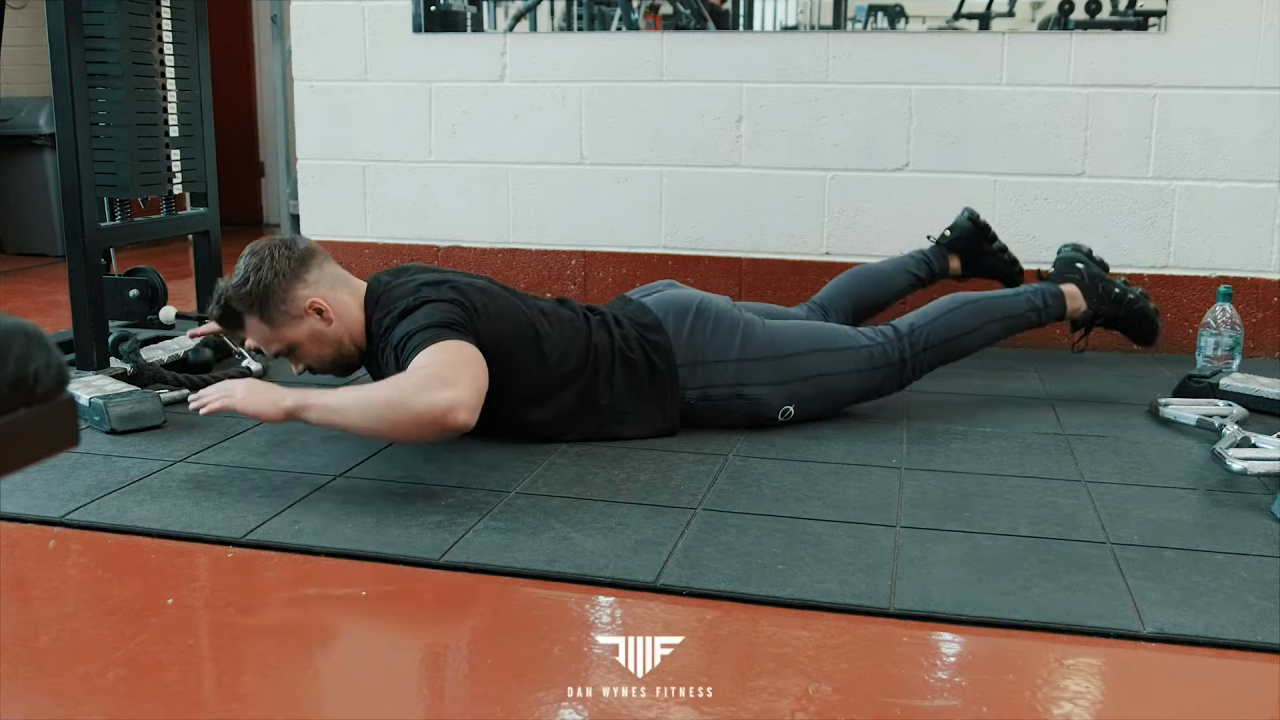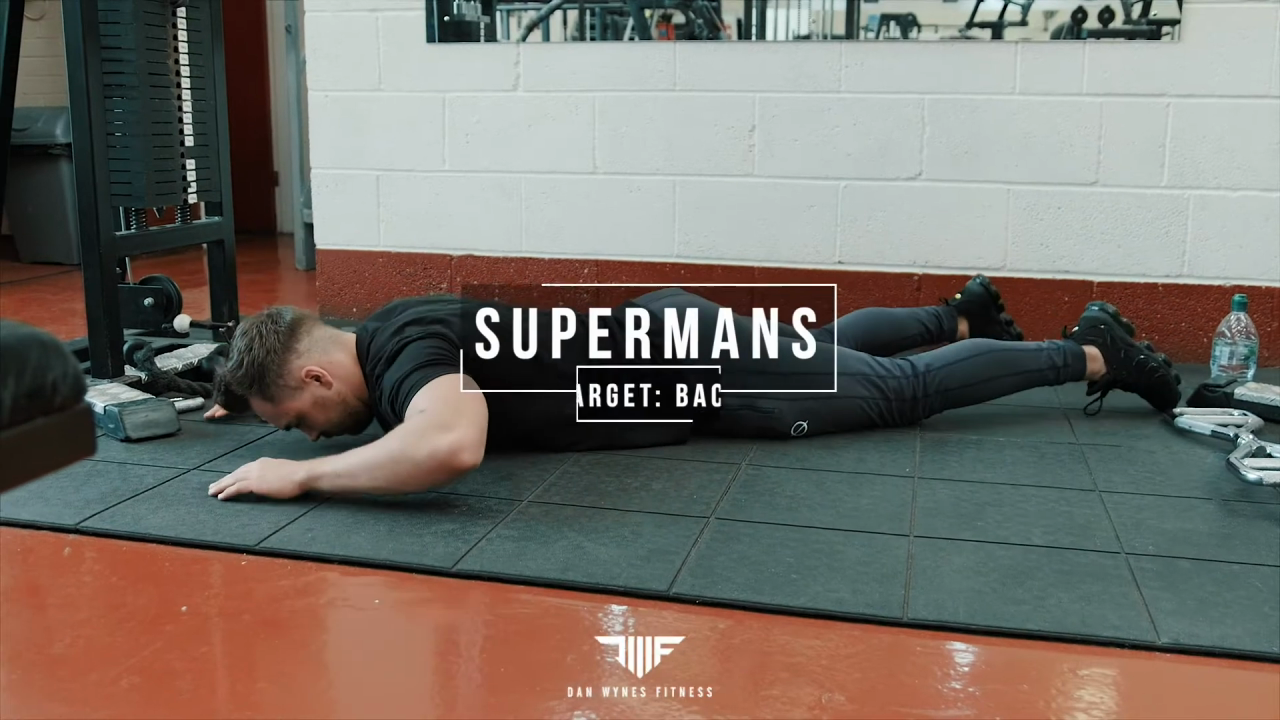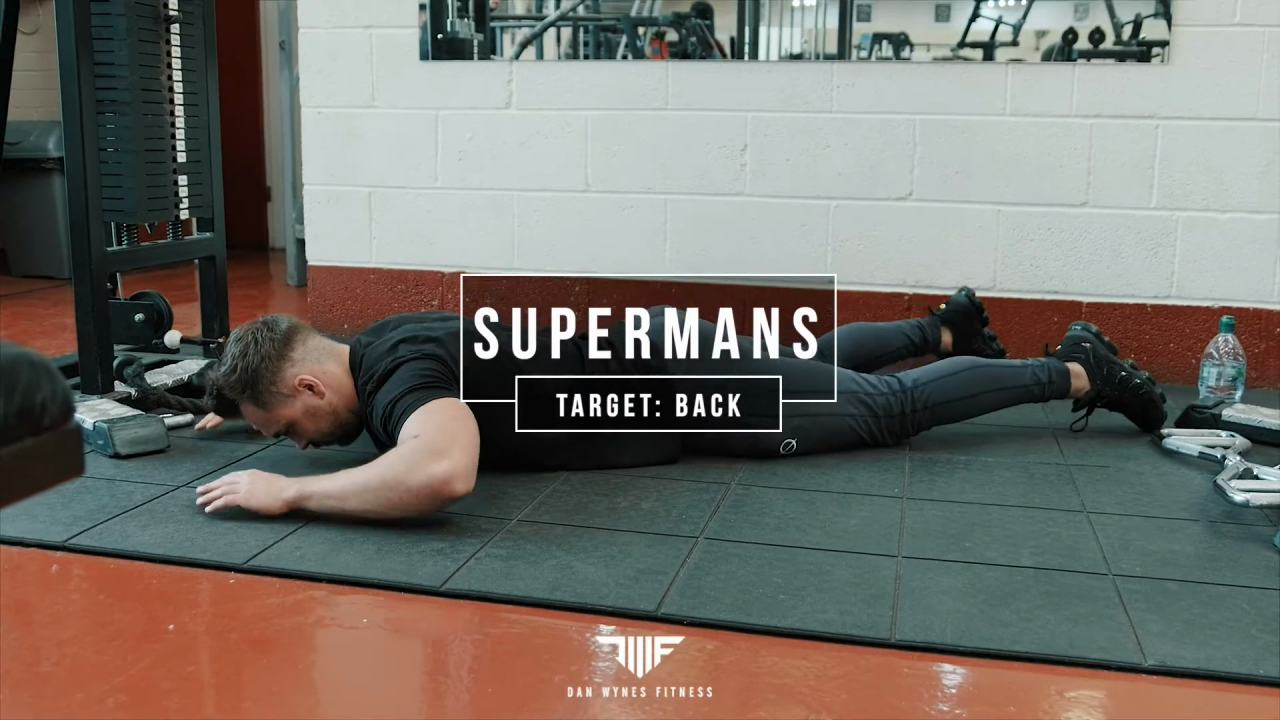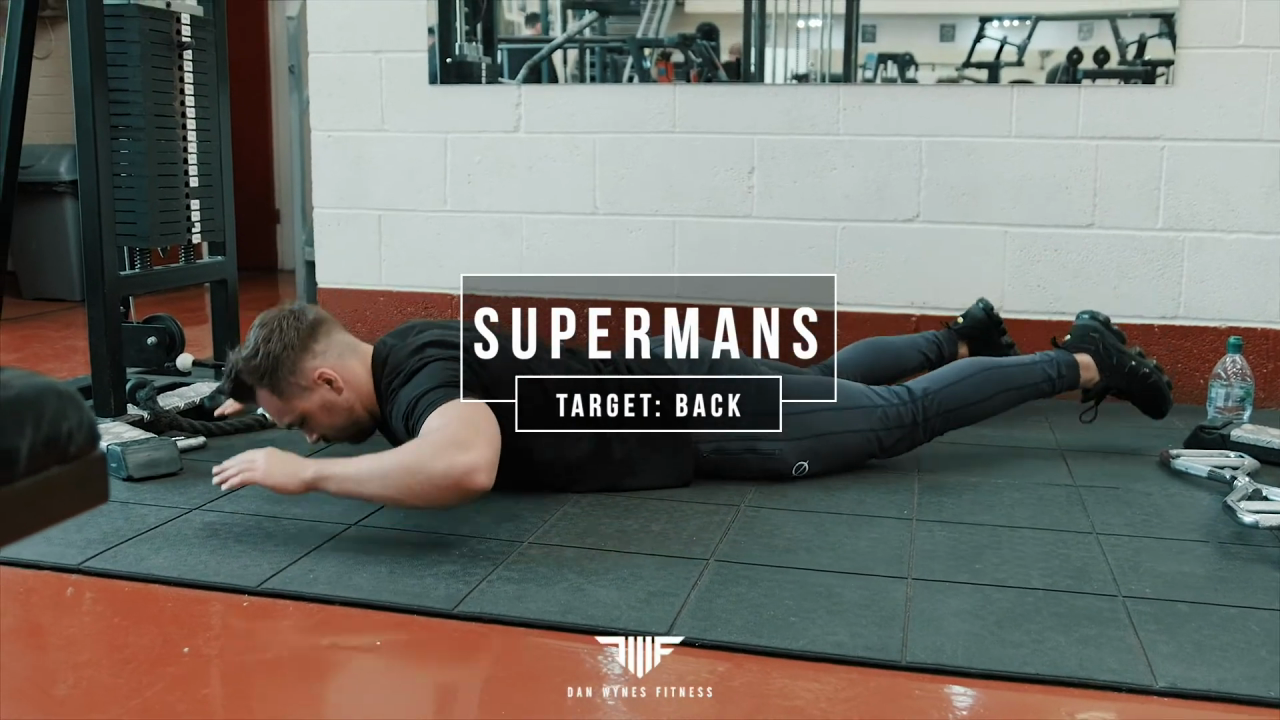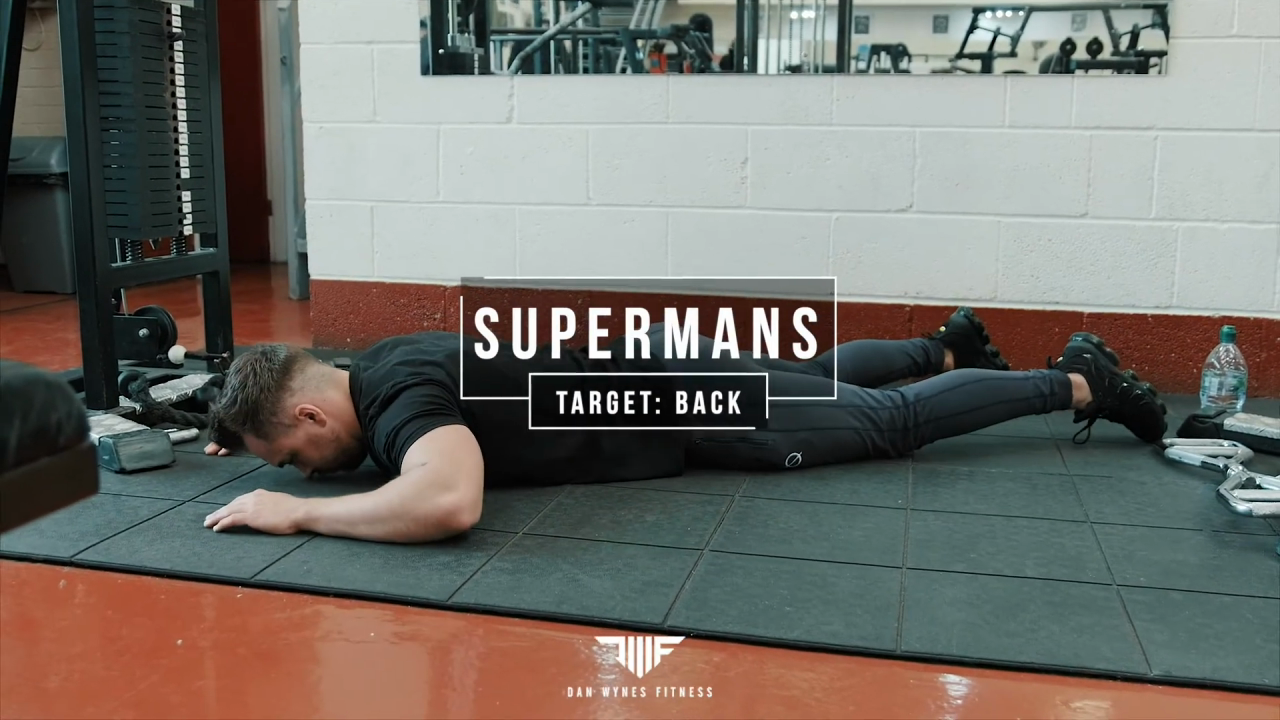
dt=1s
person 1, frame 1
left shoulder: (412, 318)
right shoulder: (386, 293)
left elbow: (448, 405)
left wrist: (282, 400)
right wrist: (257, 321)
left hip: (686, 367)
right hip: (653, 325)
left knee: (887, 356)
right knee: (816, 322)
left ankle: (1070, 295)
right ankle: (951, 253)
person 1, frame 2
left shoulder: (406, 356)
right shoulder: (381, 334)
left elbow: (450, 445)
left wrist: (301, 475)
right wrist: (256, 385)
left hip: (688, 370)
right hip: (659, 332)
left knee: (899, 392)
right knee: (822, 347)
left ankle: (1091, 355)
right ankle: (959, 318)
person 1, frame 3
left shoulder: (398, 377)
right shoulder: (372, 347)
left elbow: (442, 472)
left wrist: (288, 491)
right wrist: (246, 398)
right hip: (647, 352)
left knee: (888, 409)
right knee: (816, 364)
left ankle: (1077, 371)
right ankle: (944, 327)
person 1, frame 4
left shoulder: (423, 378)
right shoulder: (397, 354)
left elbow: (466, 466)
left wrist: (306, 471)
right wrist: (270, 387)
left hip: (701, 419)
right hip: (664, 375)
left knee: (900, 418)
right knee: (820, 381)
left ankle: (1085, 363)
right ankle: (960, 339)
person 1, frame 5
left shoulder: (400, 402)
right shoulder: (375, 369)
left elbow: (448, 502)
left wrist: (296, 511)
right wrist: (256, 427)
right hip: (650, 369)
left knee: (889, 421)
right knee: (819, 380)
left ankle: (1080, 382)
right ankle: (947, 348)
